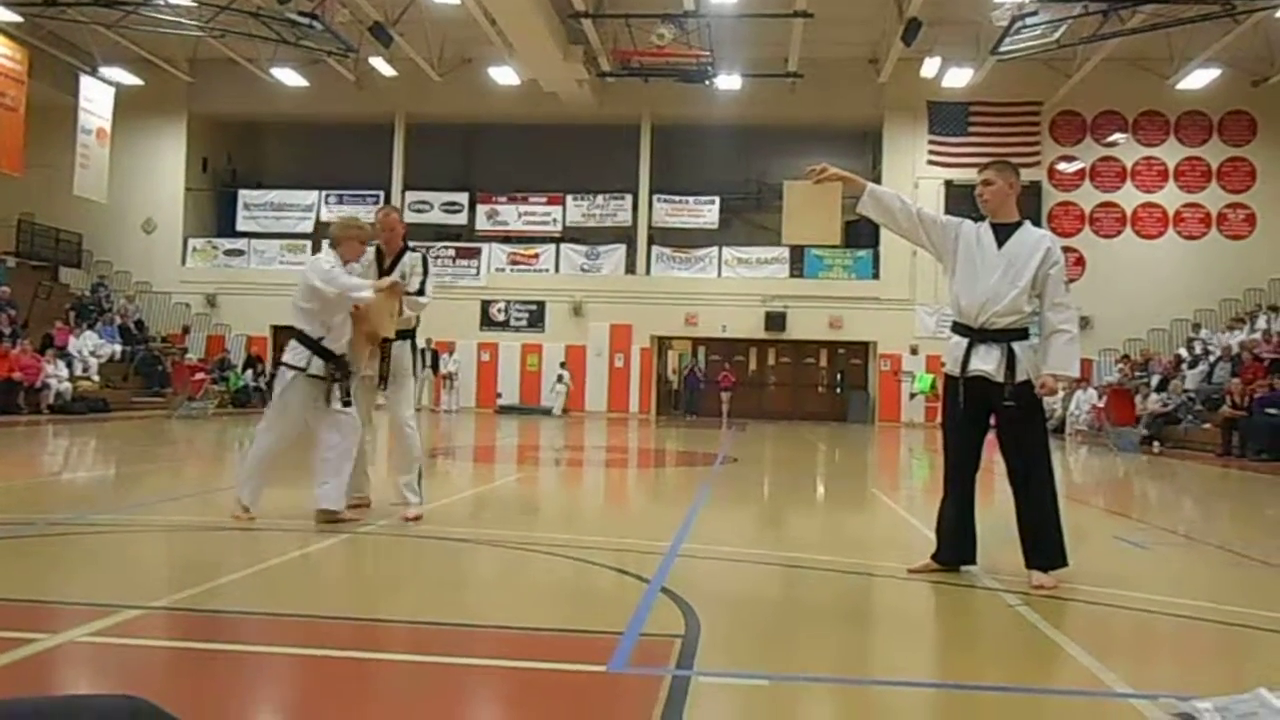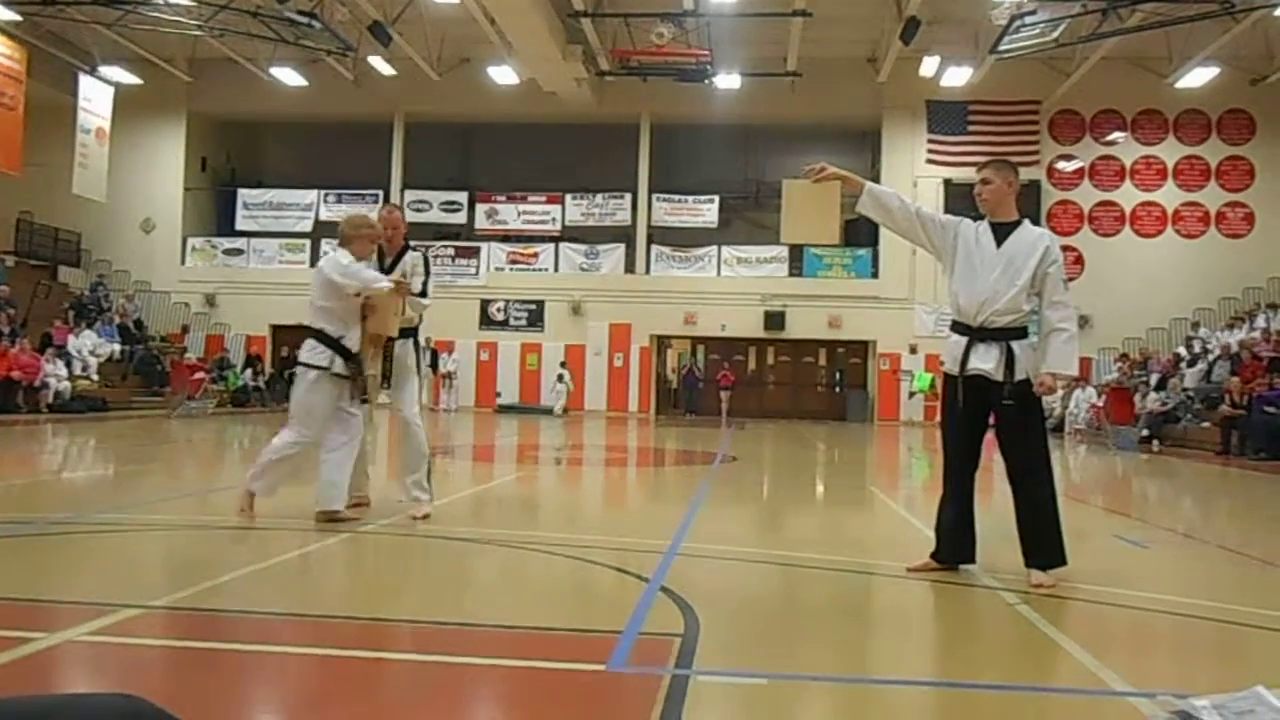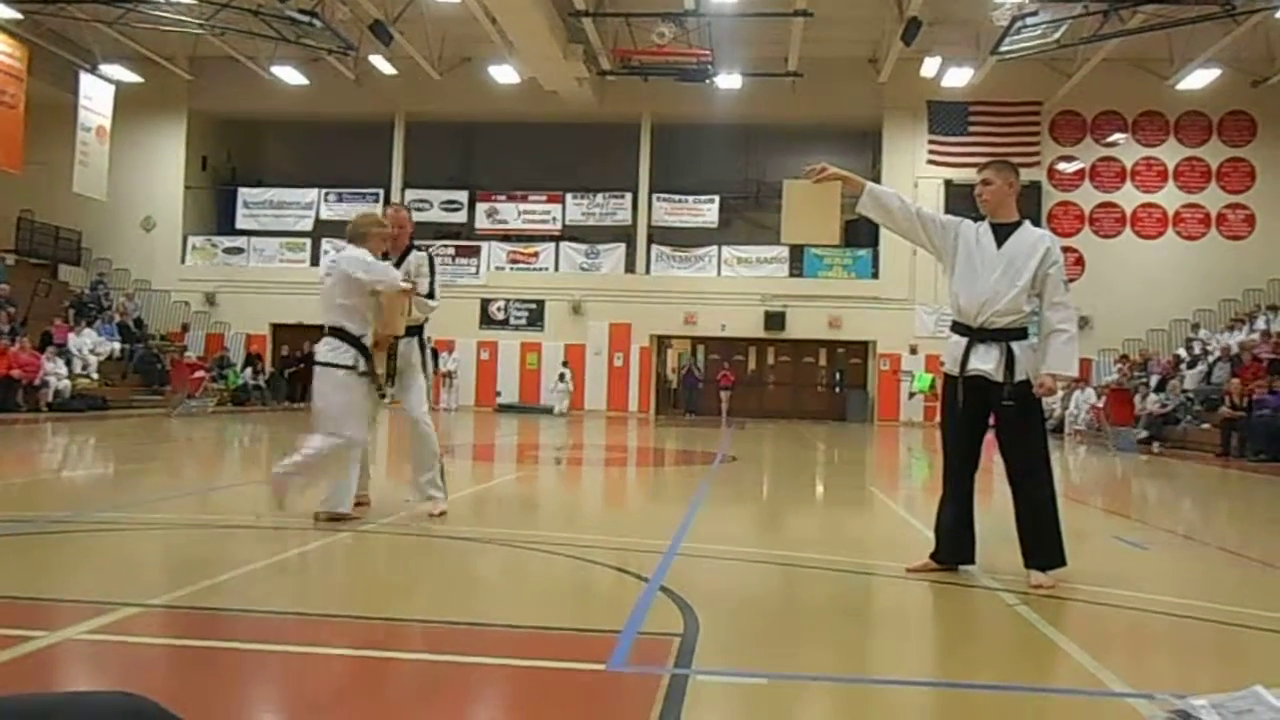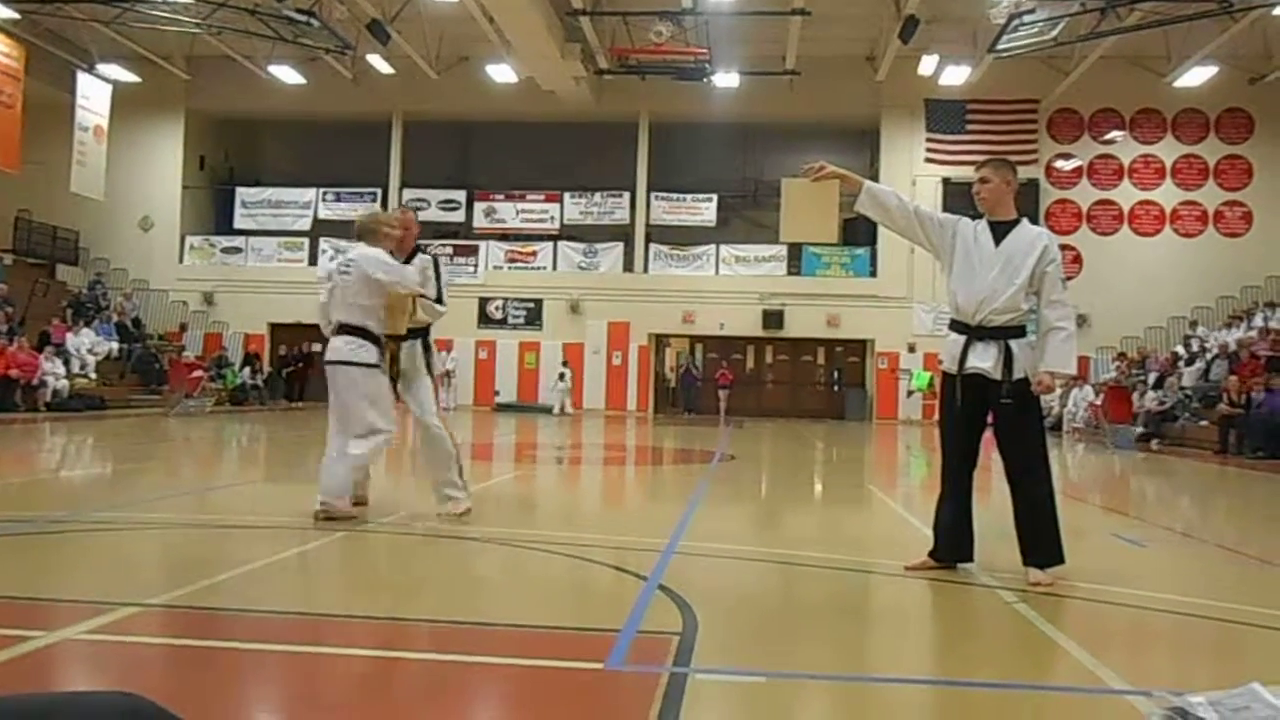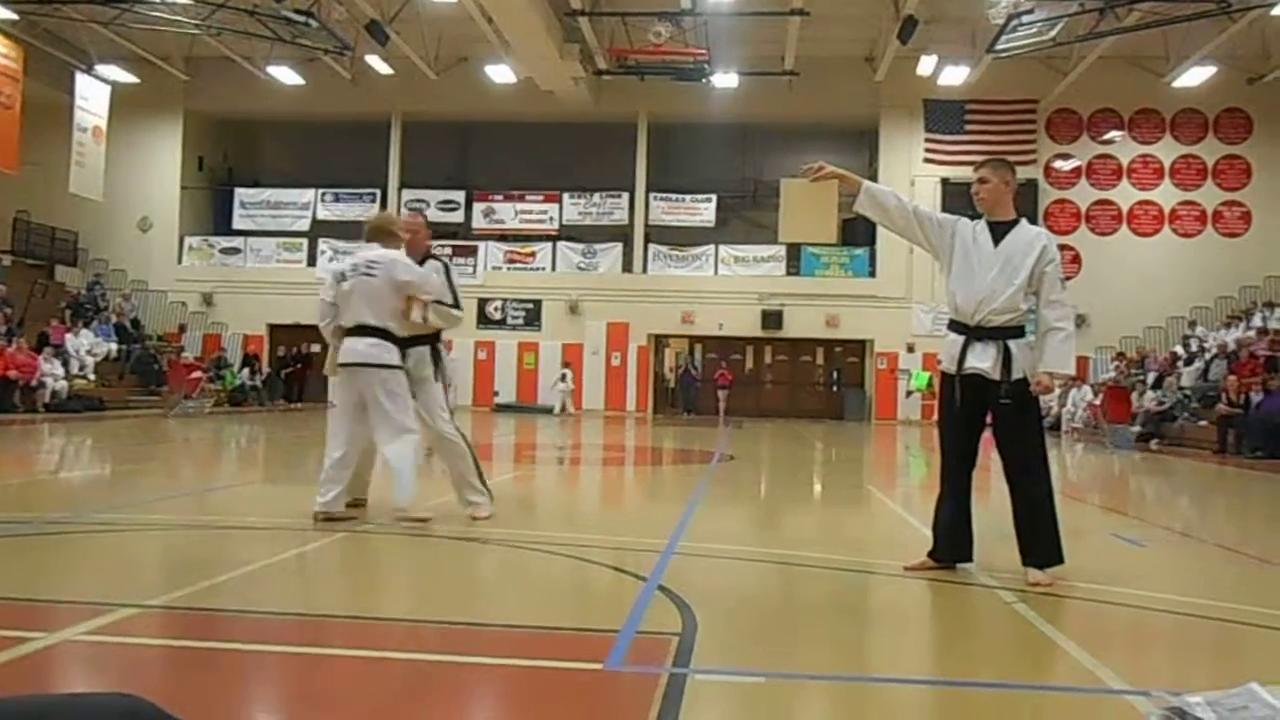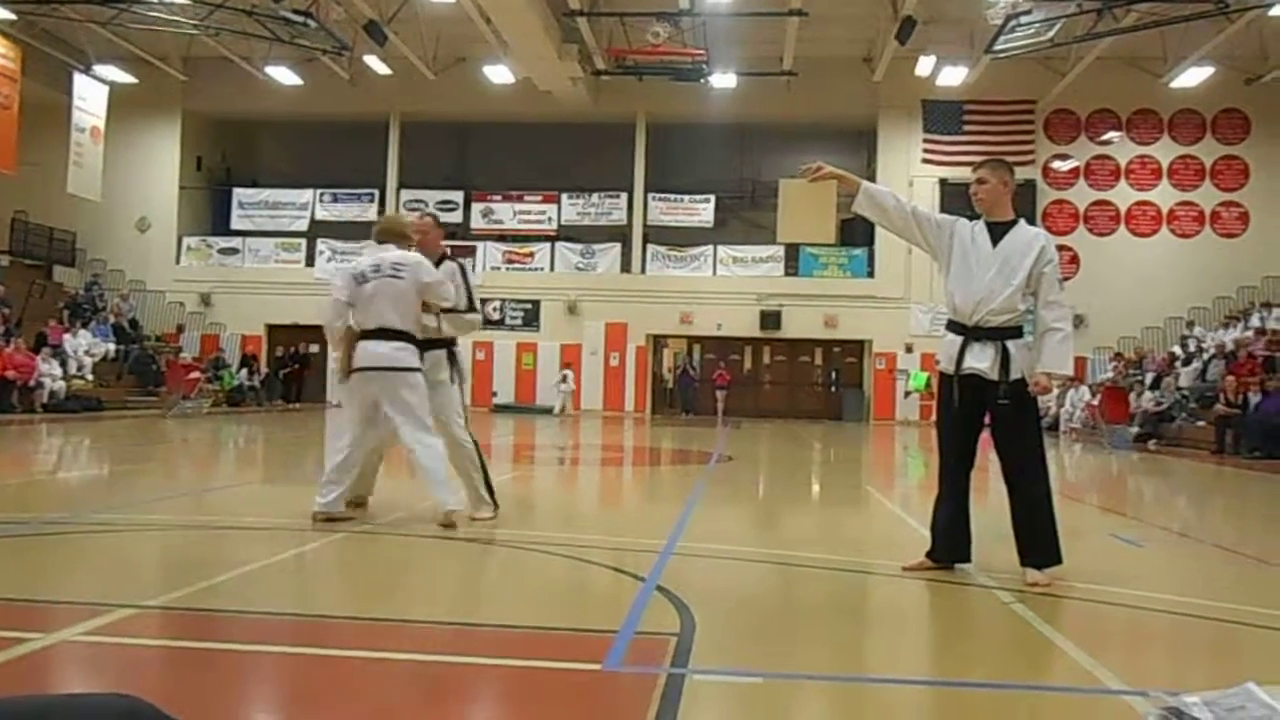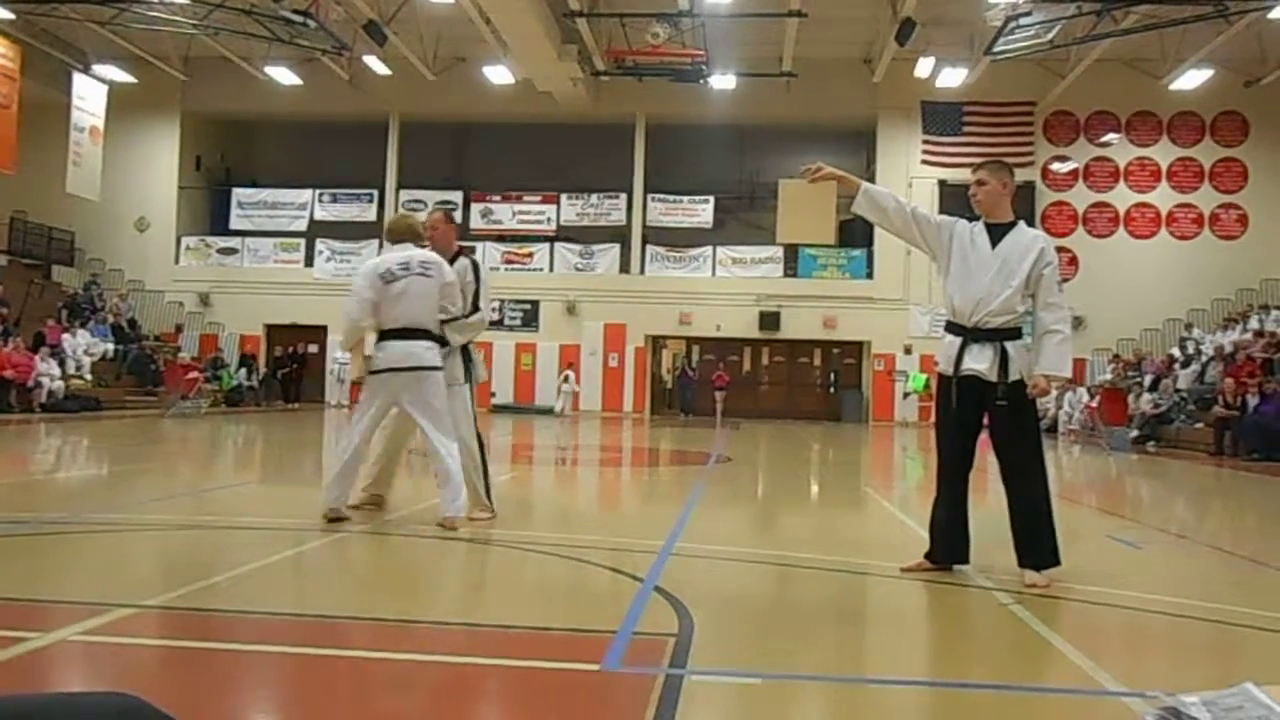
dt=0.1s
person 1, frame 1
left shoulder: (1042, 244)
right shoulder: (958, 235)
left elbow: (1058, 311)
right elbow: (904, 213)
left wrist: (1054, 370)
right wrist: (846, 178)
left hip: (1015, 362)
right hip: (965, 360)
left knee: (1028, 467)
right knee: (958, 464)
left ankle: (1041, 561)
right ankle: (951, 552)
person 1, frame 2
left shoulder: (1041, 243)
right shoulder: (958, 234)
left elbow: (1057, 310)
right elbow: (902, 212)
left wrist: (1052, 369)
right wrist: (845, 178)
left hip: (1014, 361)
right hip: (964, 358)
left knee: (1028, 466)
right knee: (958, 463)
left ankle: (1040, 560)
right ankle: (950, 551)
person 1, frame 3
left shoulder: (1042, 244)
right shoulder: (959, 234)
left elbow: (1058, 311)
right elbow: (903, 212)
left wrist: (1052, 370)
right wrist: (845, 178)
left hip: (1014, 362)
right hip: (964, 359)
left knee: (1027, 467)
right knee: (957, 464)
left ankle: (1039, 561)
right ankle: (950, 551)
person 1, frame 4
left shoulder: (1039, 242)
right shoulder: (956, 232)
left elbow: (1056, 309)
right elbow: (901, 210)
left wrist: (1050, 367)
right wrist: (844, 176)
left hip: (1012, 360)
right hip: (962, 357)
left knee: (1025, 465)
right knee: (956, 462)
left ankle: (1038, 558)
right ankle: (948, 549)
person 1, frame 5
left shoulder: (1038, 242)
right shoulder: (955, 233)
left elbow: (1055, 309)
right elbow: (900, 210)
left wrist: (1049, 368)
right wrist: (843, 176)
left hip: (1011, 360)
right hip: (962, 358)
left knee: (1025, 465)
right knee: (955, 462)
left ankle: (1037, 559)
right ankle: (948, 549)
person 1, frame 6
left shoulder: (1036, 242)
right shoulder: (954, 233)
left elbow: (1053, 310)
right elbow: (898, 211)
left wrist: (1047, 368)
right wrist: (841, 177)
left hip: (1009, 361)
right hip: (960, 358)
left knee: (1023, 466)
right knee: (953, 462)
left ankle: (1035, 559)
right ankle: (946, 549)
person 1, frame 7
left shoulder: (1036, 244)
right shoulder: (953, 234)
left elbow: (1052, 312)
right elbow: (897, 212)
left wrist: (1046, 370)
right wrist: (841, 178)
left hip: (1008, 362)
right hip: (959, 359)
left knee: (1022, 467)
right knee: (951, 463)
left ankle: (1034, 560)
right ankle: (944, 551)
person 2, frame 1
left shoulder: (416, 260)
right shoulder: (363, 258)
left elbow: (419, 301)
left wrist: (398, 298)
left hip: (400, 349)
left knee: (404, 421)
right knee: (356, 422)
left ankle: (413, 498)
right ankle: (358, 493)
person 2, frame 2
left shoulder: (417, 259)
left elbow: (421, 302)
left wrist: (400, 298)
left hip: (402, 348)
left knee: (409, 419)
left ankle: (420, 496)
right ankle: (358, 492)
person 2, frame 3
left shoulder: (423, 260)
left elbow: (428, 303)
left wrist: (408, 294)
left hip: (409, 346)
left knee: (418, 418)
left ankle: (434, 494)
right ankle: (359, 491)
person 2, frame 4
left shoulder: (428, 262)
left elbow: (438, 308)
left wrist: (411, 302)
left hip: (413, 349)
left knee: (428, 420)
left ankle: (455, 493)
right ankle: (357, 490)
person 2, frame 5
left shoulder: (438, 268)
left elbow: (455, 315)
left hip: (422, 357)
left knee: (441, 427)
left ankle: (478, 497)
right ankle: (356, 493)
person 2, frame 6
left shoulder: (454, 270)
left elbow: (472, 318)
left wrist: (437, 320)
left hip: (440, 361)
left knee: (455, 432)
right knee: (380, 427)
left ankle: (485, 501)
right ankle: (359, 492)
person 2, frame 7
left shoulder: (469, 266)
left elbow: (478, 318)
left wrist: (444, 334)
left hip: (454, 360)
left knee: (463, 432)
right knee: (400, 427)
left ankle: (482, 502)
right ankle: (376, 491)
person 3, frame 1
left shoulder: (336, 268)
right shoulder: (321, 265)
right elbow: (344, 289)
right wrist: (380, 286)
left hip: (327, 364)
right hip: (306, 362)
left knee: (343, 430)
right knee: (277, 430)
left ankle: (328, 505)
right ankle: (244, 498)
person 3, frame 2
left shoulder: (344, 266)
right shoulder: (337, 262)
right elbow: (366, 281)
right wrist: (393, 284)
left hip: (337, 362)
right hip: (323, 361)
left knee: (346, 431)
right knee: (301, 432)
left ankle: (330, 504)
right ankle: (253, 486)
person 3, frame 3
left shoulder: (343, 260)
right shoulder: (355, 259)
right elbow: (390, 280)
right wrist: (406, 286)
left hip: (335, 353)
right hip: (342, 356)
left knee: (353, 434)
right knee: (342, 434)
left ankle: (336, 505)
right ankle: (285, 472)
person 3, frame 4
left shoulder: (344, 262)
right shoulder: (372, 259)
left elbow: (325, 315)
right elbow: (408, 282)
right wrist: (417, 289)
left hip: (339, 350)
right hip: (360, 354)
left knee: (344, 431)
right knee: (377, 429)
left ankle: (331, 500)
right ankle: (333, 494)
person 3, frame 5
left shoulder: (343, 268)
right shoulder: (396, 261)
left elbow: (326, 318)
right elbow: (436, 289)
right wrist: (406, 297)
left hip: (350, 353)
right hip: (382, 353)
left knee: (346, 432)
right knee: (402, 430)
left ankle: (328, 502)
right ankle: (403, 502)
person 3, frame 6
left shoulder: (353, 269)
right shoulder: (415, 262)
left elbow: (334, 320)
right elbow: (447, 297)
left wrist: (343, 351)
left hip: (365, 355)
right hip: (401, 356)
left knee: (354, 434)
right knee: (422, 434)
left ankle: (327, 503)
right ankle: (448, 505)
person 3, frame 7
left shoulder: (374, 268)
right shoulder: (436, 263)
left elbow: (355, 319)
right elbow: (456, 307)
left wrist: (349, 345)
left hip: (390, 354)
right hip: (427, 353)
left knee: (361, 431)
right knee: (442, 435)
left ankle: (333, 502)
right ankle: (452, 510)
